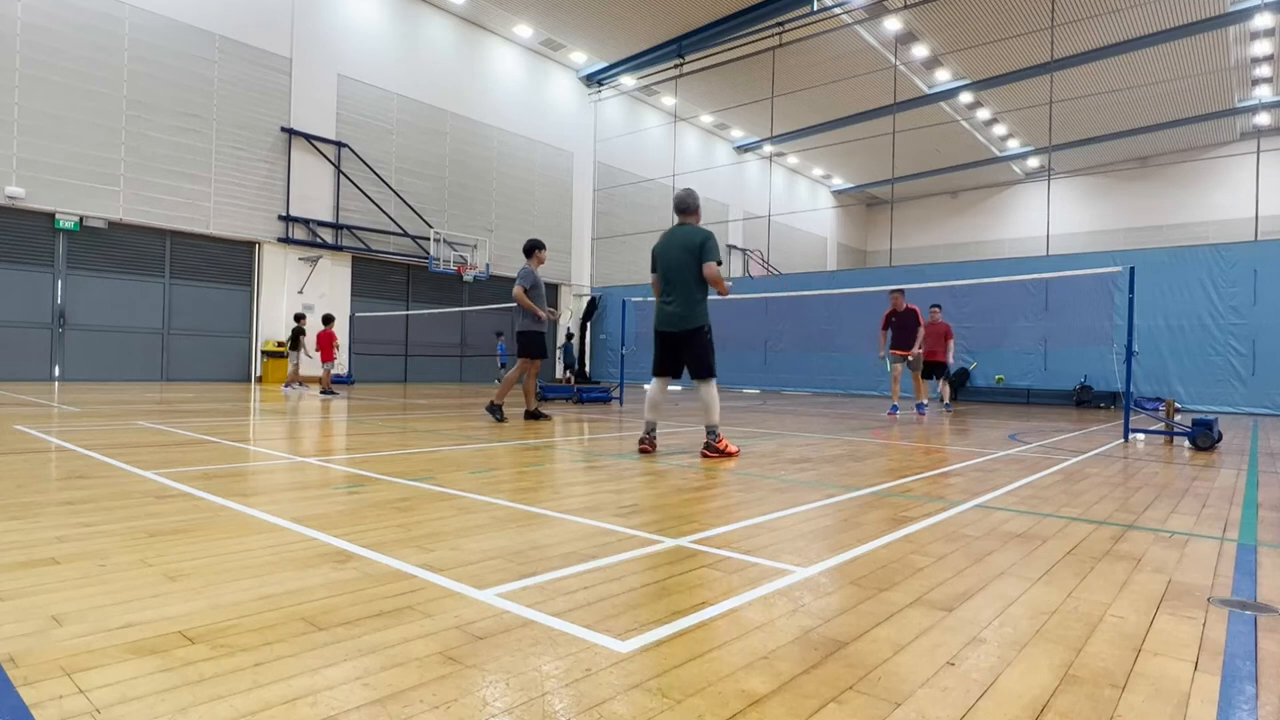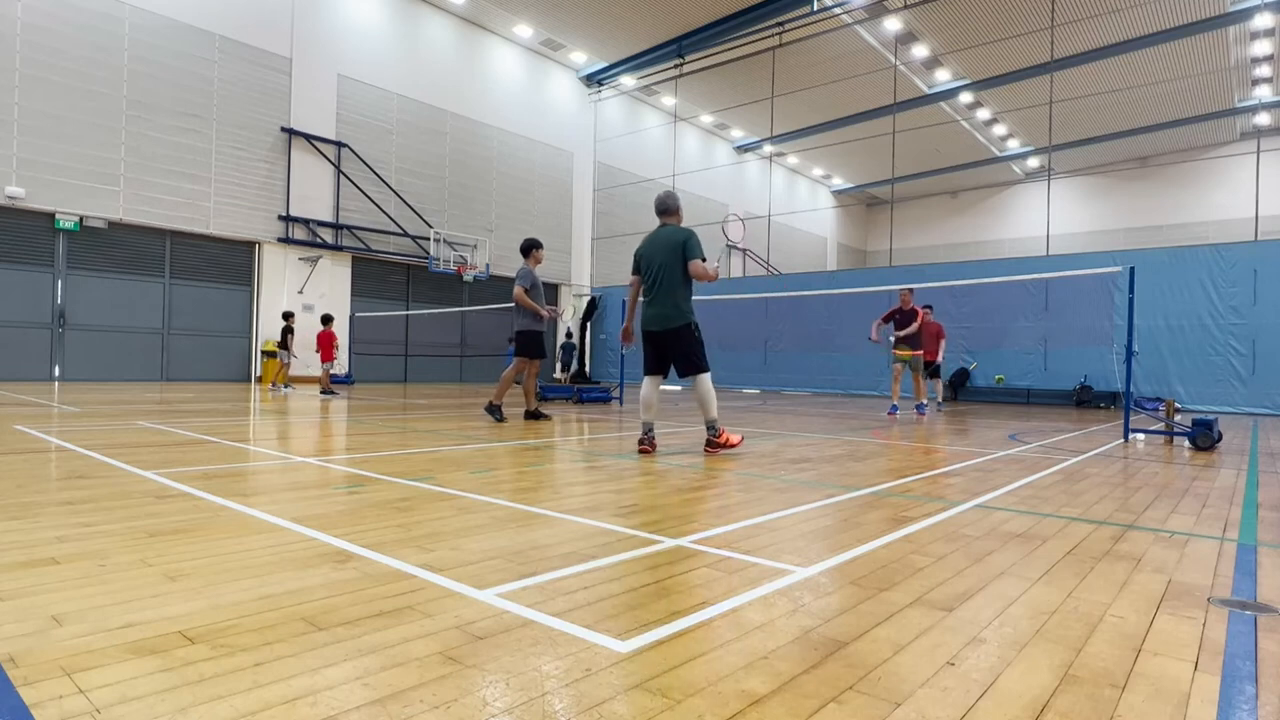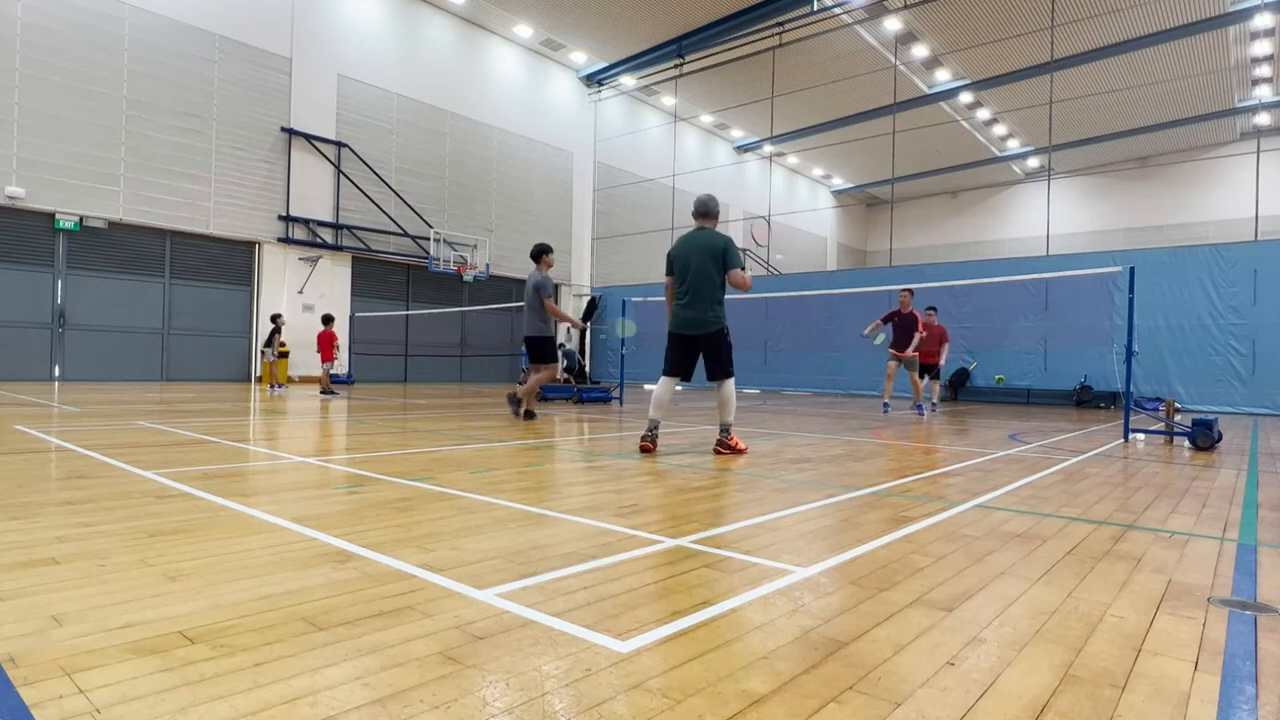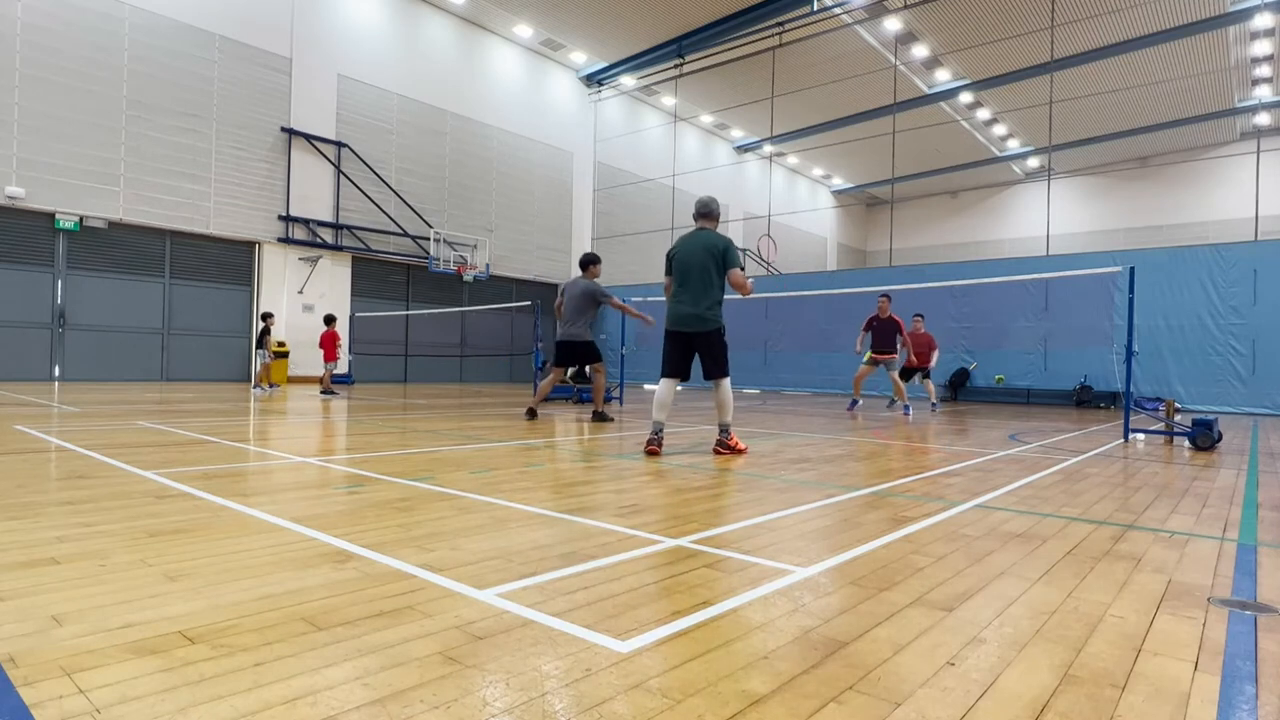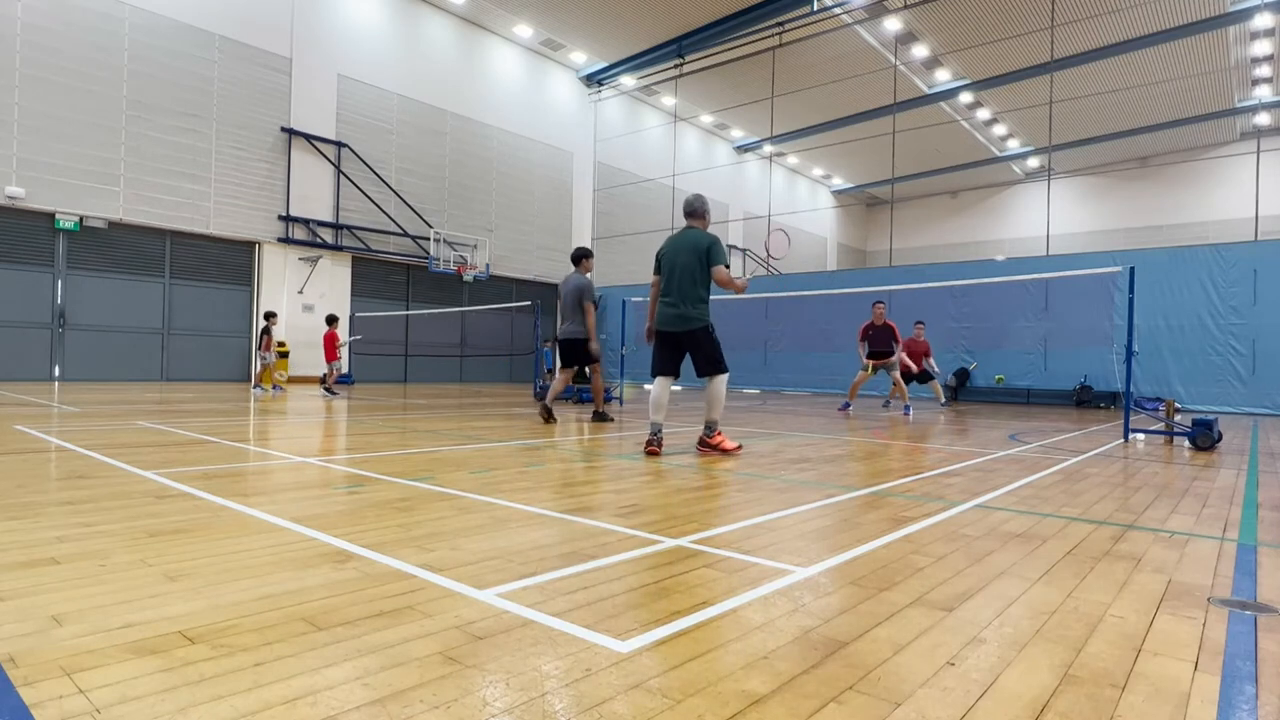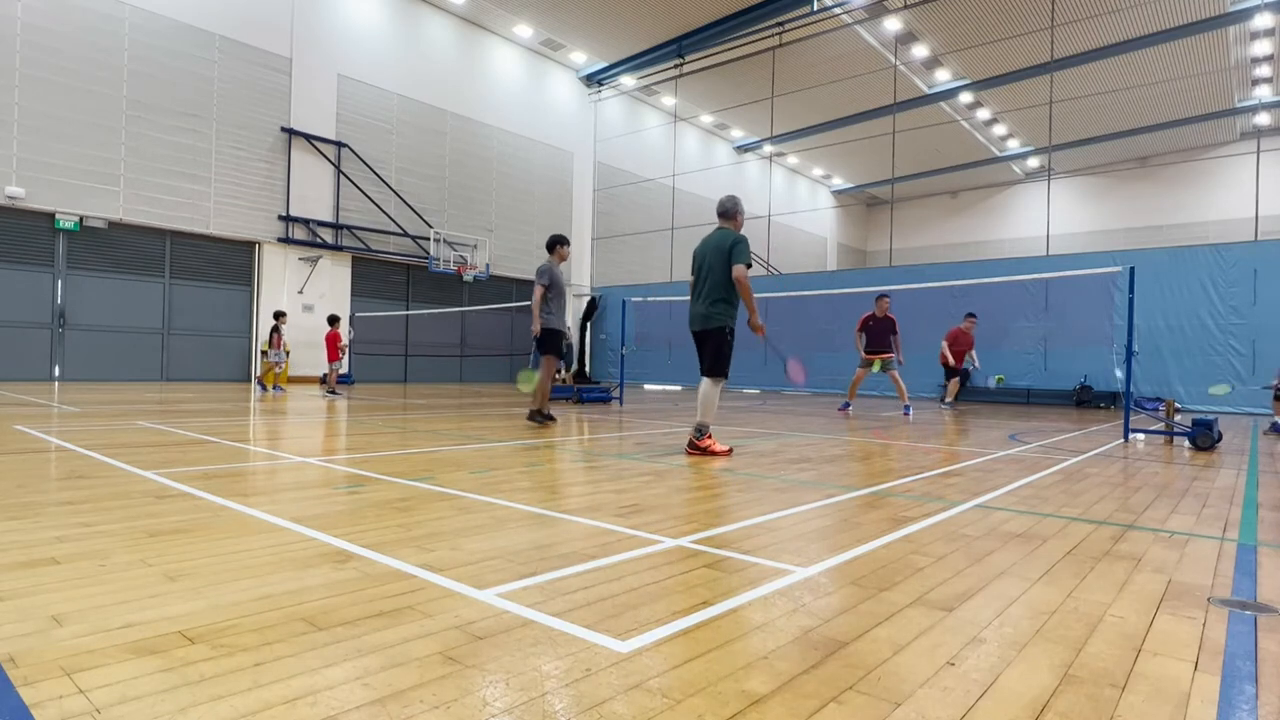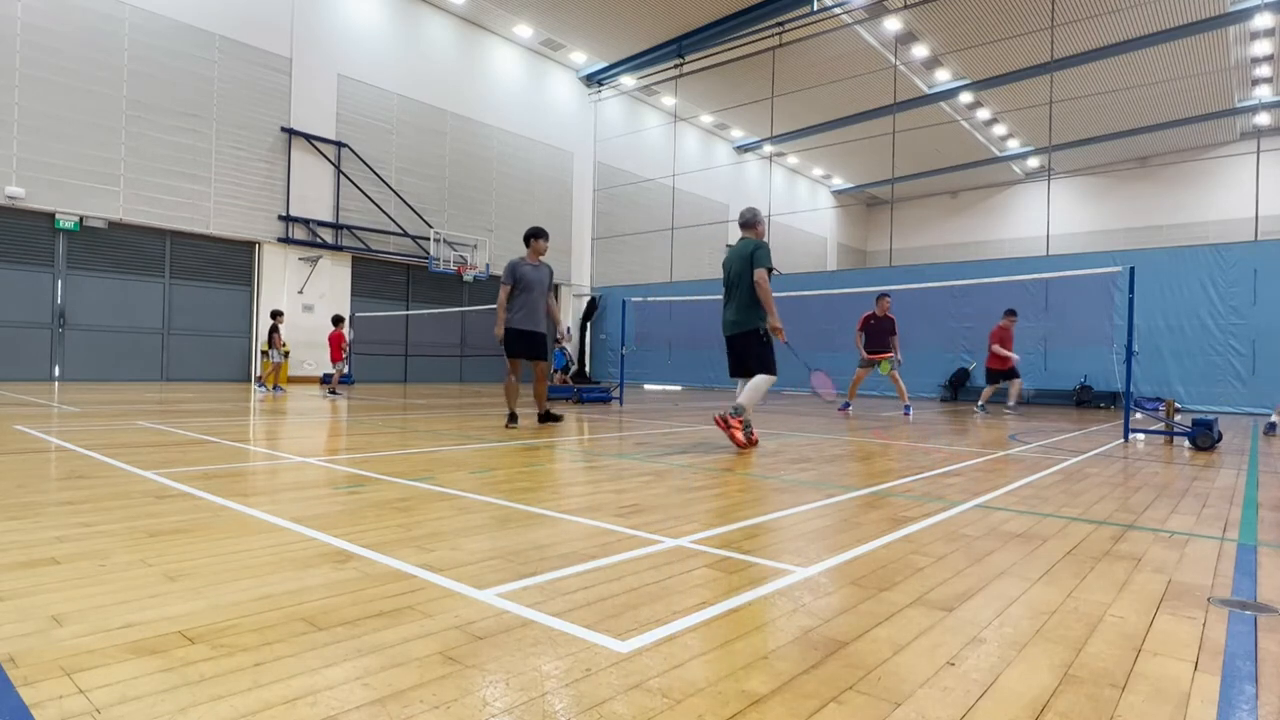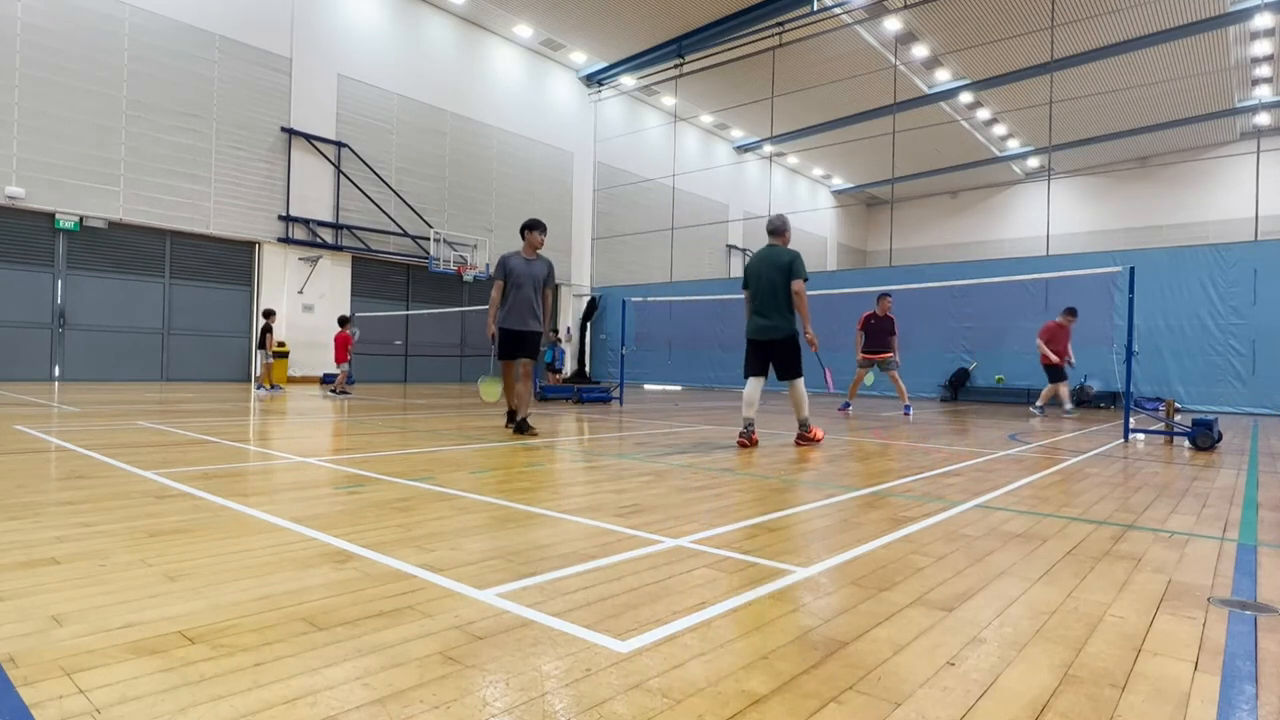
dt=0.5s
person 1, frame 1
left shoulder: (662, 242)
right shoulder: (704, 237)
right elbow: (710, 273)
right wrist: (722, 288)
left hip: (663, 321)
right hip: (693, 321)
left knee: (660, 378)
right knee: (706, 379)
left ankle: (648, 436)
right ankle: (713, 440)
person 1, frame 2
left shoulder: (644, 244)
right shoulder: (686, 236)
left elbow: (634, 286)
right elbow: (696, 271)
left wrist: (628, 322)
right wrist: (712, 274)
left hip: (650, 322)
right hip: (680, 319)
left knee: (652, 377)
right knee: (701, 373)
left ankle: (646, 435)
right ankle: (714, 434)
person 1, frame 3
left shoulder: (678, 245)
right shoulder: (724, 243)
left elbow: (669, 287)
right elbow: (736, 280)
left wrist: (673, 318)
right wrist: (747, 281)
left hip: (680, 324)
right hip: (712, 324)
left knee: (669, 377)
right knee: (724, 379)
left ankle: (650, 433)
right ankle: (725, 438)
person 1, frame 4
left shoulder: (677, 245)
right shoulder: (723, 243)
right elbow: (736, 280)
right wrist: (747, 288)
left hip: (676, 322)
right hip: (708, 322)
left knee: (669, 378)
right knee: (721, 378)
left ankle: (655, 435)
right ankle: (725, 438)
person 1, frame 5
left shoulder: (667, 244)
right shoulder: (710, 241)
left elbow: (655, 285)
right elbow: (720, 276)
left wrist: (650, 321)
right wrist: (736, 285)
left hip: (665, 321)
right hip: (695, 321)
left knee: (663, 377)
right knee: (718, 373)
left ankle: (654, 436)
right ankle: (711, 434)
person 1, frame 6
left shoulder: (703, 243)
right shoulder: (737, 240)
right elbow: (739, 276)
right wrist: (753, 313)
left hip: (697, 318)
right hip: (719, 319)
left knee: (708, 375)
right knee: (715, 377)
left ankle: (700, 428)
right ankle: (700, 438)
person 1, frame 7
left shoulder: (731, 254)
right shoulder: (759, 246)
right elbow: (760, 279)
right wrist: (773, 316)
left hip: (730, 324)
right hip: (751, 324)
left knee: (743, 377)
right knee: (766, 374)
left ankle: (745, 430)
right ankle: (732, 415)
person 1, frame 8
left shoulder: (753, 260)
right shoulder: (792, 257)
right elbow: (797, 291)
right wrist: (808, 327)
left hip: (755, 331)
right hip: (783, 331)
left knee: (754, 379)
right knee: (795, 379)
left ankle: (747, 430)
right ankle: (805, 430)
person 2, frame 1
left shoulder: (534, 273)
right shoulder: (527, 271)
right elbow: (517, 293)
left wrist: (545, 310)
right wrist: (538, 311)
left hip: (537, 329)
right hip: (529, 328)
left knee: (533, 369)
right knee: (522, 366)
left ankle: (531, 409)
right ankle: (495, 403)
person 2, frame 2
left shoulder: (531, 273)
right shoulder: (526, 271)
right elbow: (517, 295)
left wrist: (543, 309)
right wrist: (540, 310)
left hip: (535, 329)
right hip: (527, 328)
left knee: (533, 369)
right knee: (519, 366)
left ankle: (531, 409)
right ankle: (494, 403)
person 2, frame 3
left shoulder: (533, 277)
right shoulder: (545, 279)
right elbow: (549, 307)
left wrist: (561, 318)
right wrist: (571, 321)
left hip: (530, 332)
right hip: (542, 333)
left knee: (537, 370)
right knee: (549, 371)
left ankle: (528, 409)
right ankle: (518, 396)
person 2, frame 4
left shoulder: (569, 284)
right shoulder: (594, 288)
left elbow: (557, 307)
right elbow: (620, 306)
right wrist: (643, 317)
left hip: (563, 338)
right hip: (581, 338)
left knee: (555, 375)
right knee: (599, 371)
left ankle: (532, 408)
right ankle: (598, 412)
person 2, frame 5
left shoulder: (565, 281)
right shoulder: (586, 283)
right elbow: (589, 313)
right wrist: (593, 340)
left hip: (565, 335)
right hip: (581, 336)
left knee: (565, 374)
right knee: (596, 372)
left ankle: (546, 404)
right ankle: (599, 412)
person 2, frame 6
left shoulder: (557, 271)
right shoulder: (547, 268)
right elbow: (537, 296)
left wrist: (564, 327)
right wrist: (536, 321)
left hip: (555, 327)
right hip: (548, 326)
left knee: (549, 369)
right knee: (547, 367)
left ankle: (544, 412)
right ankle: (535, 410)
person 2, frame 7
left shoulder: (547, 270)
right shoulder: (515, 265)
left elbow: (550, 300)
right elbow: (503, 296)
left wrist: (558, 325)
right wrist: (499, 324)
left hip: (538, 329)
right hip: (515, 327)
left knee: (542, 371)
right knee: (513, 371)
left ankle: (543, 412)
right ankle: (512, 414)
person 2, frame 8
left shoulder: (546, 265)
right shoulder: (507, 260)
left elbow: (547, 297)
right elbow: (496, 292)
left wrist: (546, 326)
right wrist: (491, 321)
left hip: (533, 328)
right hip: (507, 326)
left knee: (526, 372)
right knee: (508, 371)
left ankle: (522, 420)
right ankle: (512, 410)
